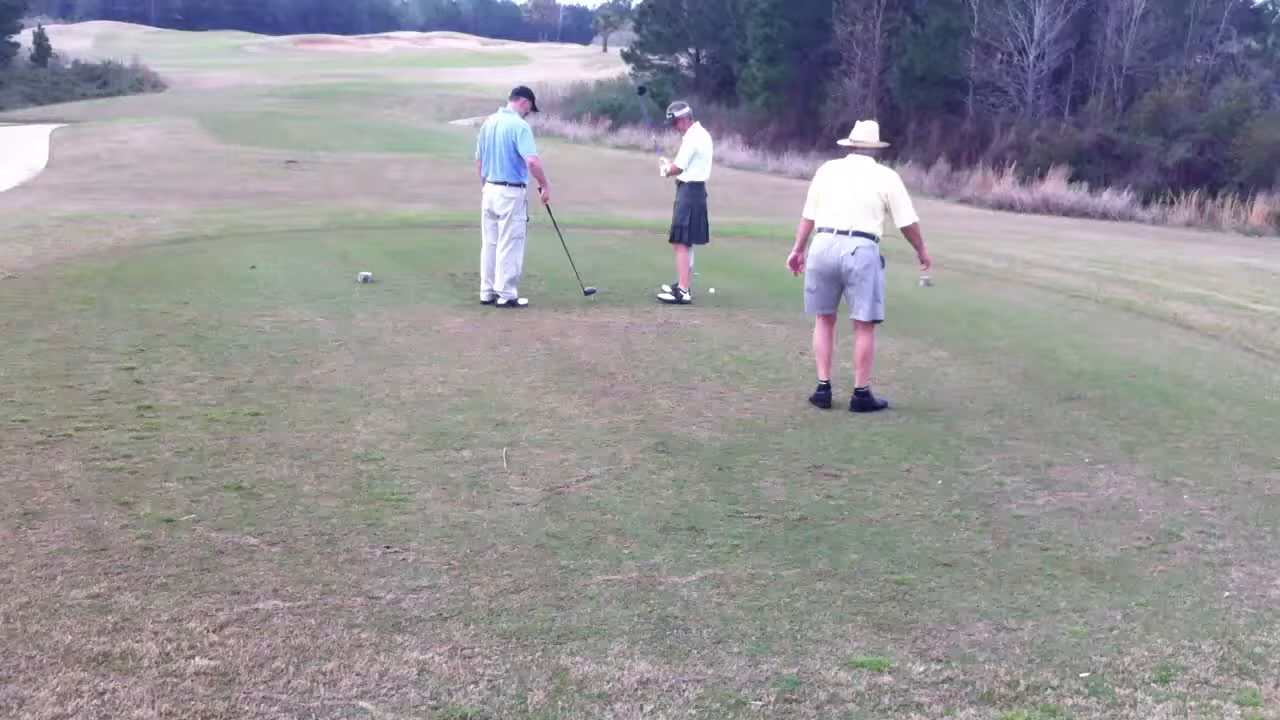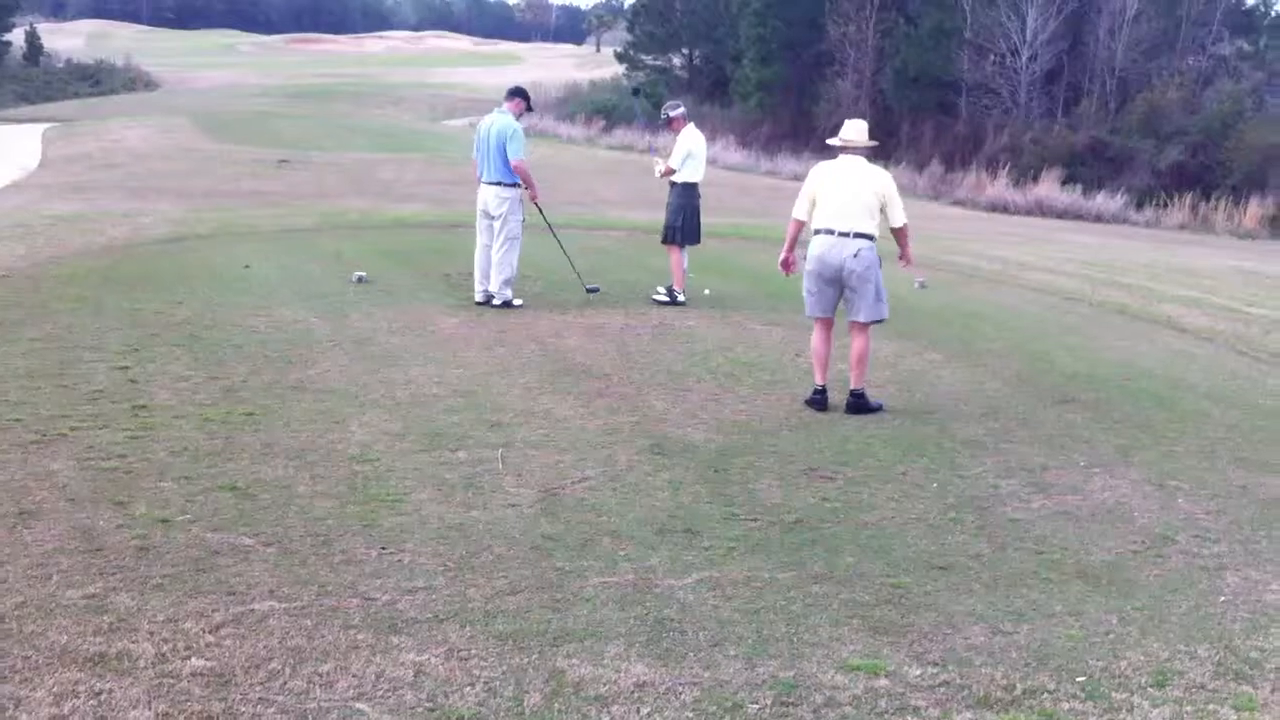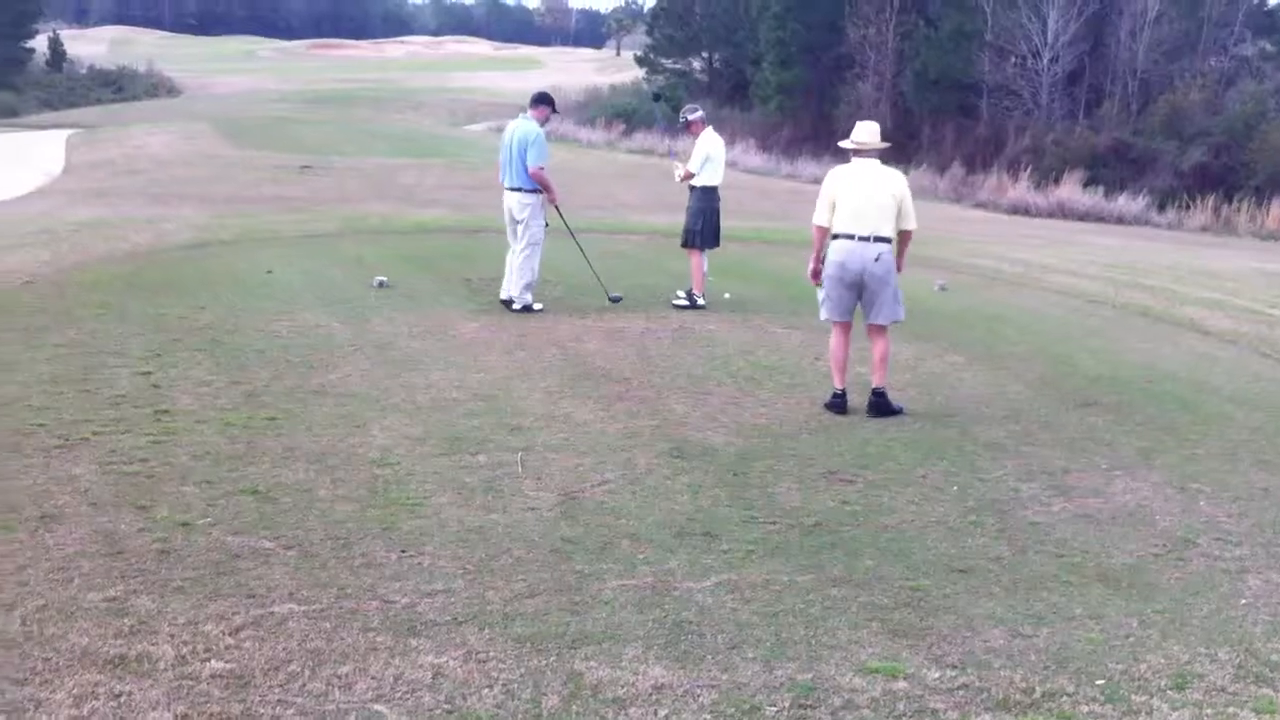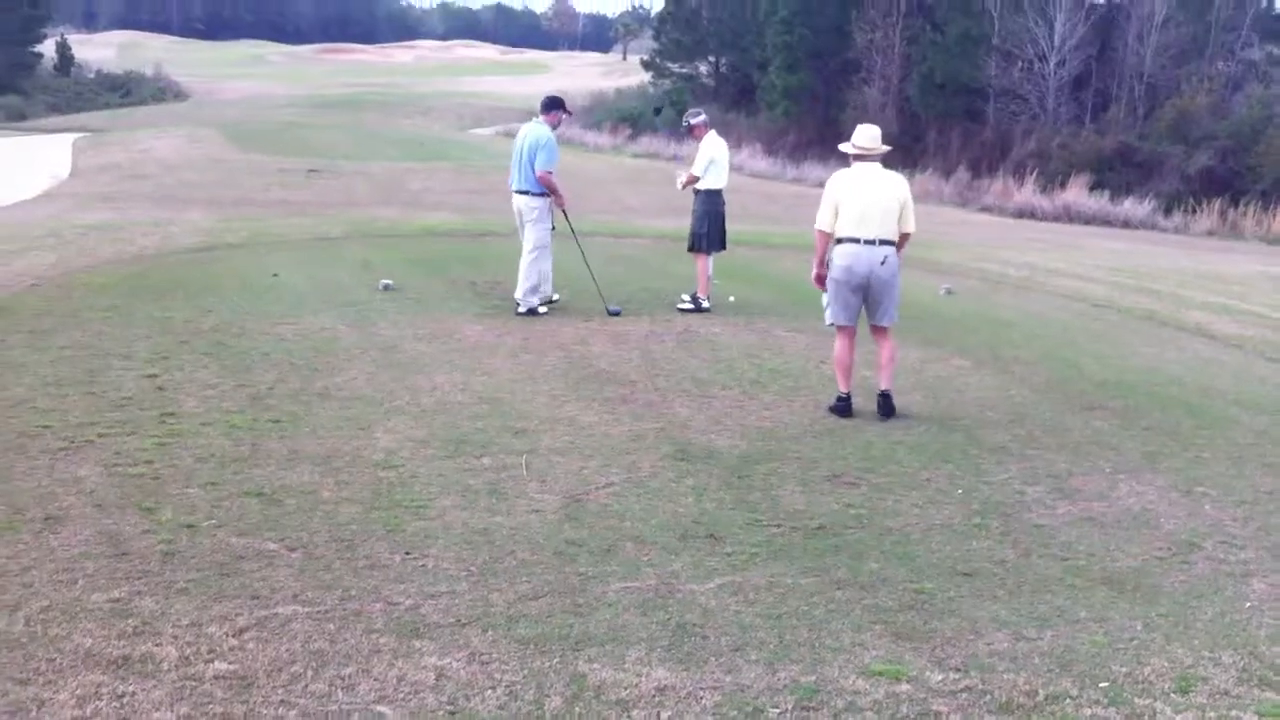
dt=0.2s
person 1, frame 1
left shoulder: (828, 169)
right shoulder: (886, 176)
left elbow: (808, 214)
right elbow: (907, 221)
left wrist: (798, 249)
right wrist: (922, 252)
left hip: (824, 246)
right hip: (861, 250)
left knee: (824, 320)
right knee: (864, 326)
left ankle: (823, 388)
right ankle: (861, 393)
person 1, frame 2
left shoulder: (821, 170)
right shoulder: (880, 176)
left elbow: (800, 215)
right elbow: (898, 223)
left wrist: (787, 250)
right wrist: (905, 250)
left hip: (824, 248)
right hip: (861, 252)
left knee: (822, 324)
right knee: (860, 328)
left ankle: (819, 391)
right ankle: (856, 395)
person 1, frame 3
left shoulder: (837, 174)
right shoulder: (895, 178)
left elbow: (821, 223)
right elbow: (907, 227)
left wrist: (815, 260)
right wrist: (899, 257)
left hip: (842, 253)
right hip: (880, 256)
left knee: (840, 329)
right knee: (878, 330)
left ankle: (839, 395)
right ankle: (878, 395)
person 1, frame 4
left shoulder: (840, 179)
right shoulder: (898, 182)
left elbow: (824, 227)
right elbow: (906, 230)
left wrist: (818, 264)
left hip: (847, 256)
right hip: (884, 259)
left knee: (845, 332)
right knee: (883, 332)
left ankle: (844, 399)
right ankle: (885, 395)
person 2, frame 1
left shoulder: (489, 122)
right shoulder: (519, 125)
left elbow: (479, 161)
right elbow: (532, 161)
right wrist: (545, 187)
left hip: (490, 190)
right hip: (510, 192)
left knee: (490, 244)
right knee: (510, 245)
left ankle: (488, 292)
right ankle: (506, 295)
person 2, frame 2
left shoulder: (484, 122)
right shoulder: (512, 126)
left elbow: (476, 161)
right elbow: (517, 165)
right wrist: (532, 187)
left hip: (485, 190)
right hip: (506, 193)
left knee: (485, 245)
right knee: (506, 246)
left ankle: (482, 293)
right ankle: (501, 295)
person 2, frame 3
left shoulder: (511, 127)
right shoulder: (536, 133)
left elbow: (502, 163)
right elbow: (535, 171)
right wrist: (551, 191)
left hip: (509, 195)
right hip: (528, 198)
left knee: (516, 248)
right knee: (528, 250)
left ankle: (508, 293)
right ankle: (520, 300)
person 2, frame 4
left shoulder: (524, 129)
right shoulder: (546, 137)
right elbow: (542, 175)
right wrist: (558, 194)
left hip: (519, 197)
right hip: (536, 201)
left knee: (540, 249)
right knee: (535, 253)
left ankle: (541, 293)
right ankle: (526, 303)
person 3, frame 1
left shoulder: (692, 137)
right shoulder: (701, 134)
left elbow: (677, 168)
left wrist: (666, 170)
right wrist: (670, 164)
left hip: (689, 191)
right hip: (695, 189)
left knee: (680, 241)
right knee: (686, 242)
left ankle: (683, 291)
right ankle: (683, 284)
person 3, frame 2
left shoulder: (686, 138)
right shoulder: (696, 135)
left elbow: (671, 169)
left wrist: (661, 170)
right wrist: (665, 164)
left hip: (682, 192)
right hip: (688, 191)
left knee: (673, 243)
right knee: (679, 243)
left ankle: (677, 292)
right ankle: (677, 286)
person 3, frame 3
left shoulder: (704, 142)
right shoulder: (715, 139)
left elbow: (690, 173)
left wrist: (680, 175)
right wrist: (684, 169)
left hip: (702, 196)
right hip: (708, 194)
left knee: (694, 247)
right knee: (700, 247)
left ankle: (697, 296)
right ankle: (697, 290)
person 3, frame 4
left shoulder: (708, 145)
right shoulder: (718, 142)
left elbow: (695, 176)
left wrist: (683, 182)
right wrist: (688, 177)
left hip: (707, 199)
right hip: (713, 198)
left knee: (700, 250)
right knee: (705, 250)
left ankle: (702, 299)
right ankle: (702, 293)
